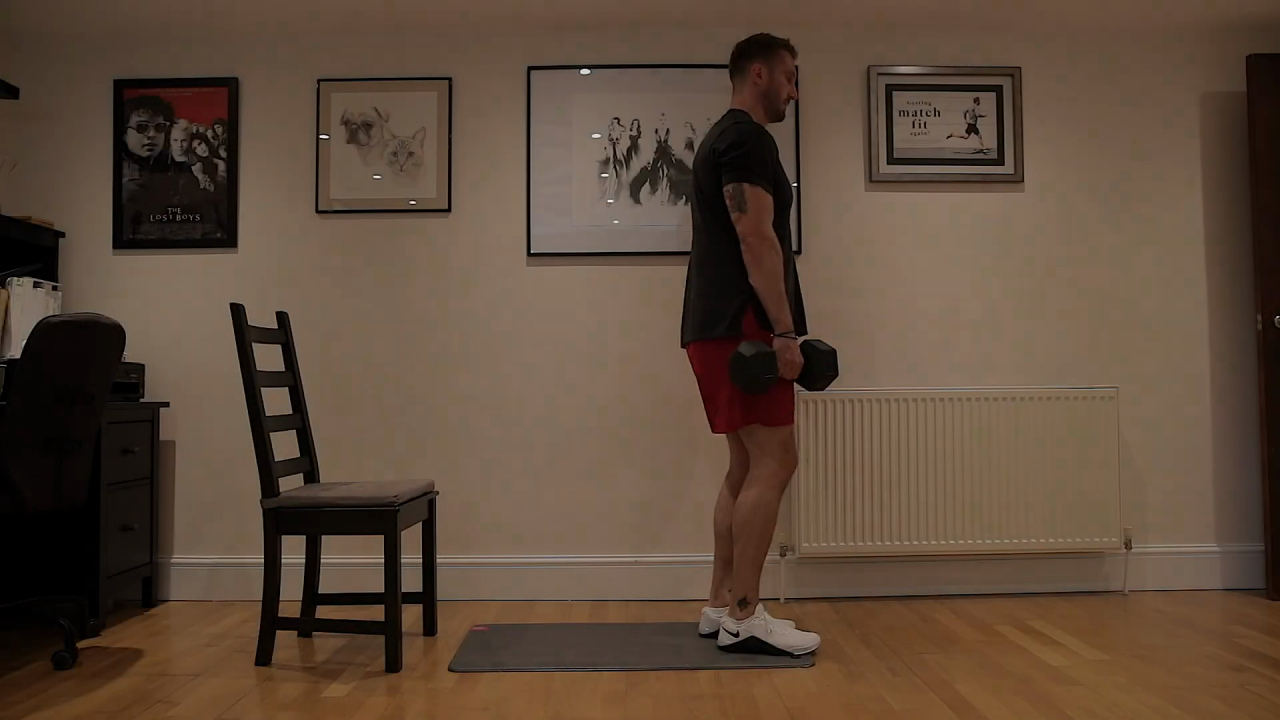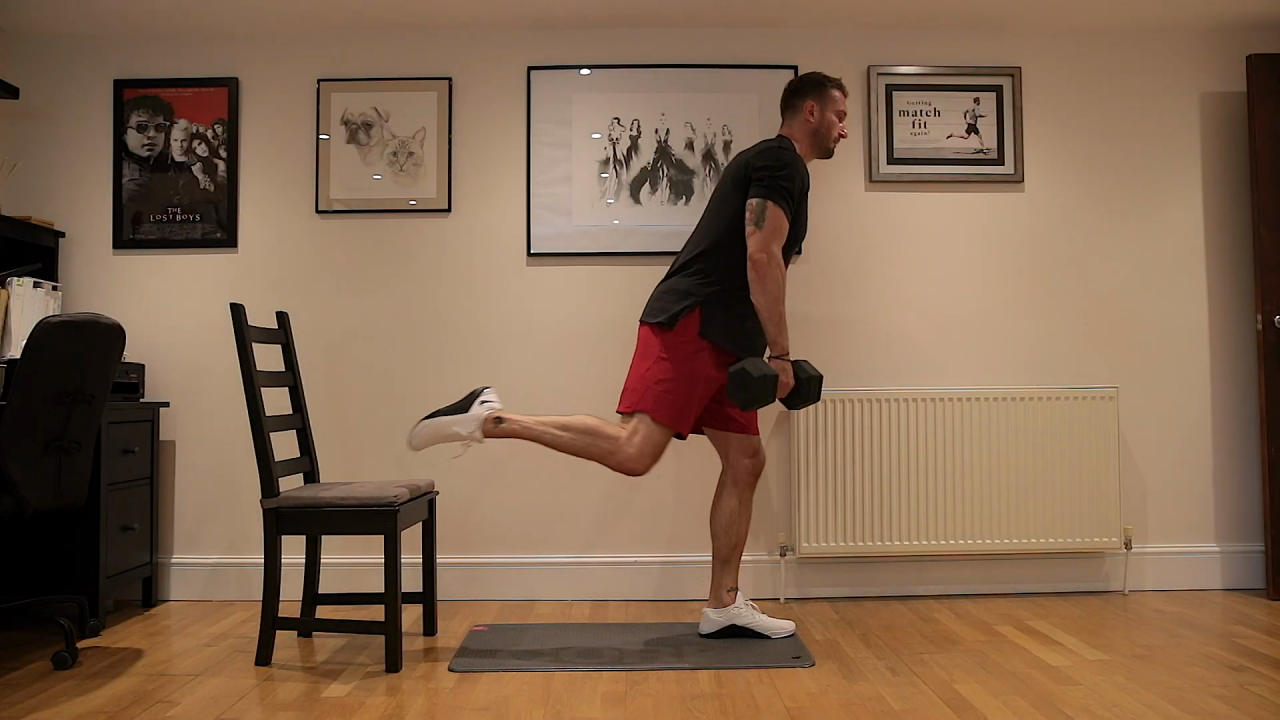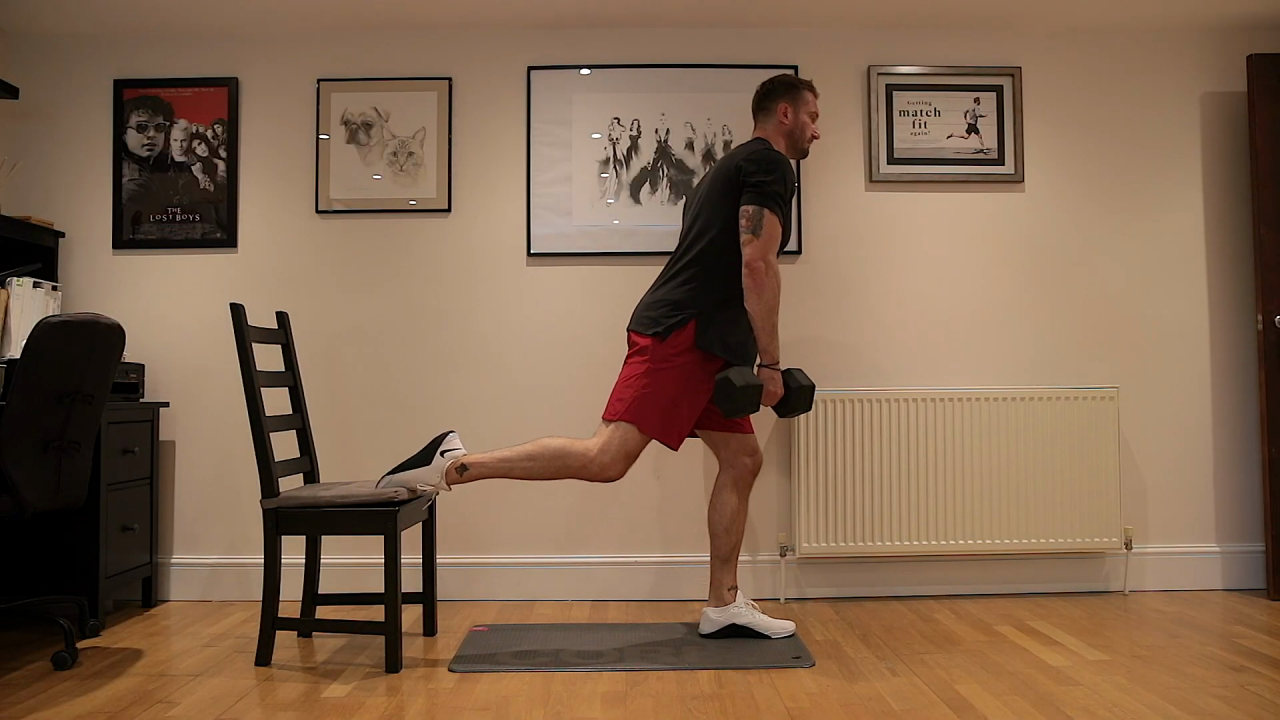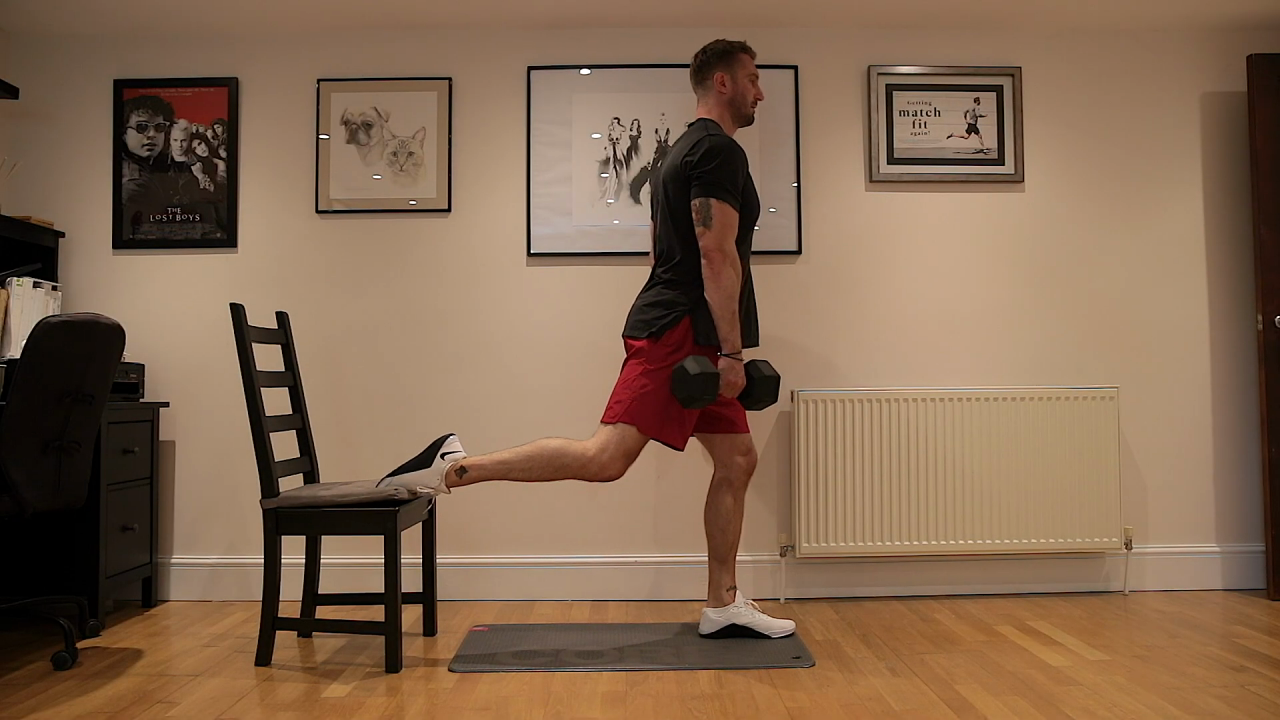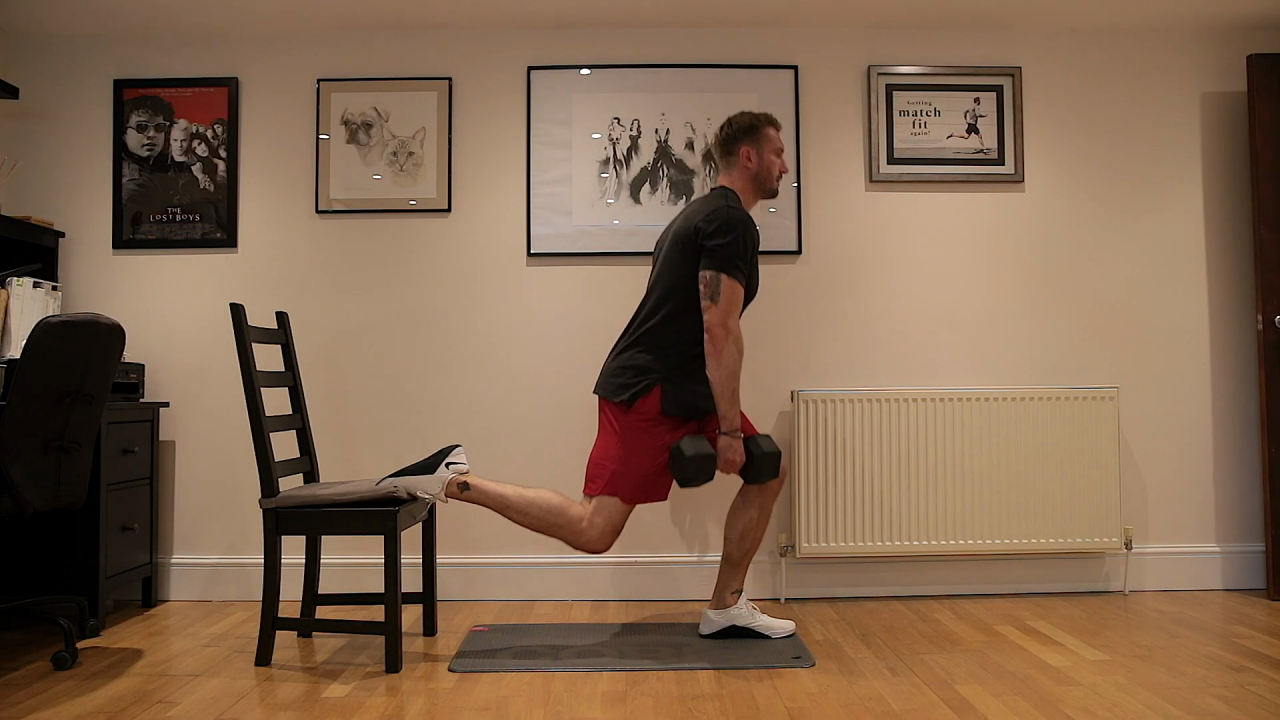
dt=1s
person 1, frame 1
left shoulder: (725, 139)
right shoulder: (747, 138)
right elbow: (756, 239)
right wrist: (784, 333)
left hip: (721, 323)
right hip: (741, 324)
left knee: (747, 466)
right knee: (772, 464)
left ankle: (722, 606)
right ankle: (743, 618)
person 1, frame 2
left shoulder: (767, 165)
right shoulder: (782, 162)
right elbow: (761, 258)
left wrist: (758, 348)
right wrist: (781, 355)
left hip: (713, 336)
right hip: (690, 323)
left knee: (746, 461)
right knee: (633, 451)
left ankle: (724, 605)
right ankle: (490, 419)
person 1, frame 3
left shoulder: (737, 168)
right shoulder: (771, 167)
right elbow: (757, 265)
left wrist: (747, 357)
right wrist: (770, 363)
left hip: (698, 340)
right hip: (681, 334)
left knee: (743, 461)
right knee: (604, 458)
left ankle: (724, 605)
right ankle: (454, 464)
person 1, frame 4
left shoulder: (690, 150)
right shoulder: (719, 151)
right elbow: (717, 256)
right wrist: (731, 352)
left hip: (686, 333)
right hip: (680, 332)
left knee: (737, 462)
right knee: (604, 458)
left ankle: (722, 607)
right ankle: (453, 467)
person 1, frame 5
left shoulder: (704, 214)
right shoulder: (732, 222)
right elbow: (720, 331)
right wrist: (730, 429)
left hip: (672, 388)
right hip: (649, 391)
right knee: (592, 529)
left ankle: (726, 608)
right ankle: (455, 480)
